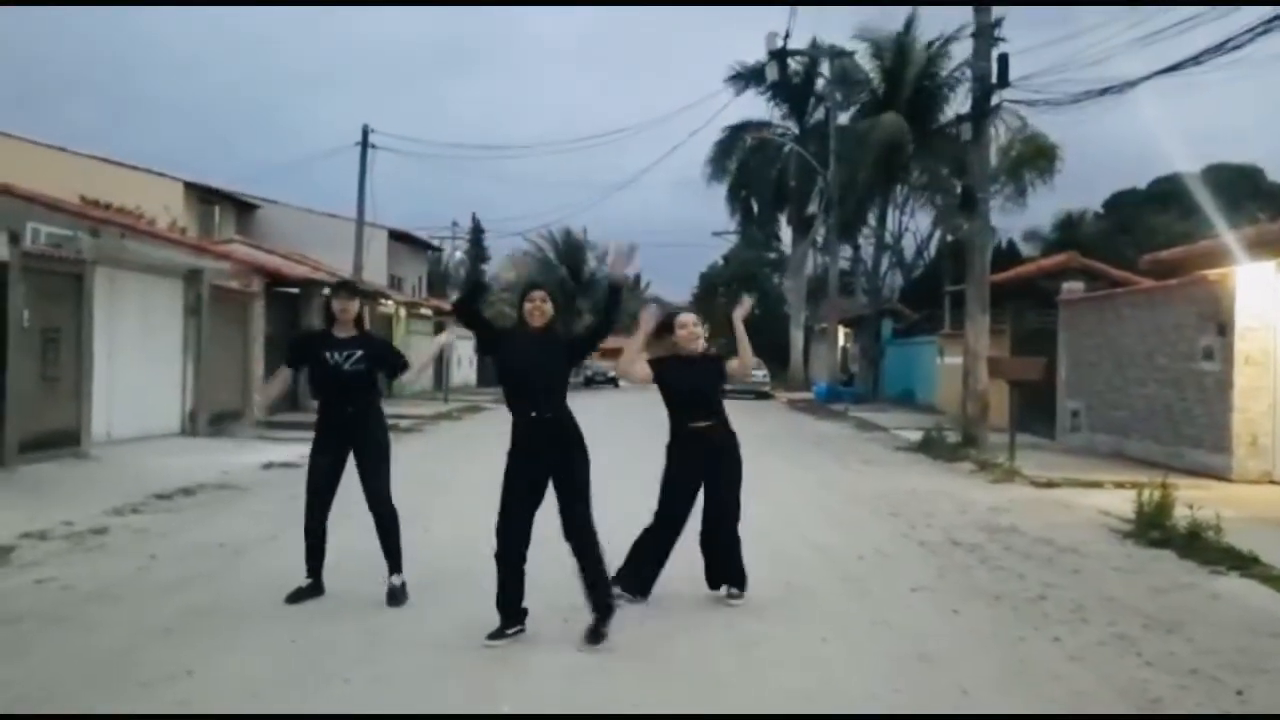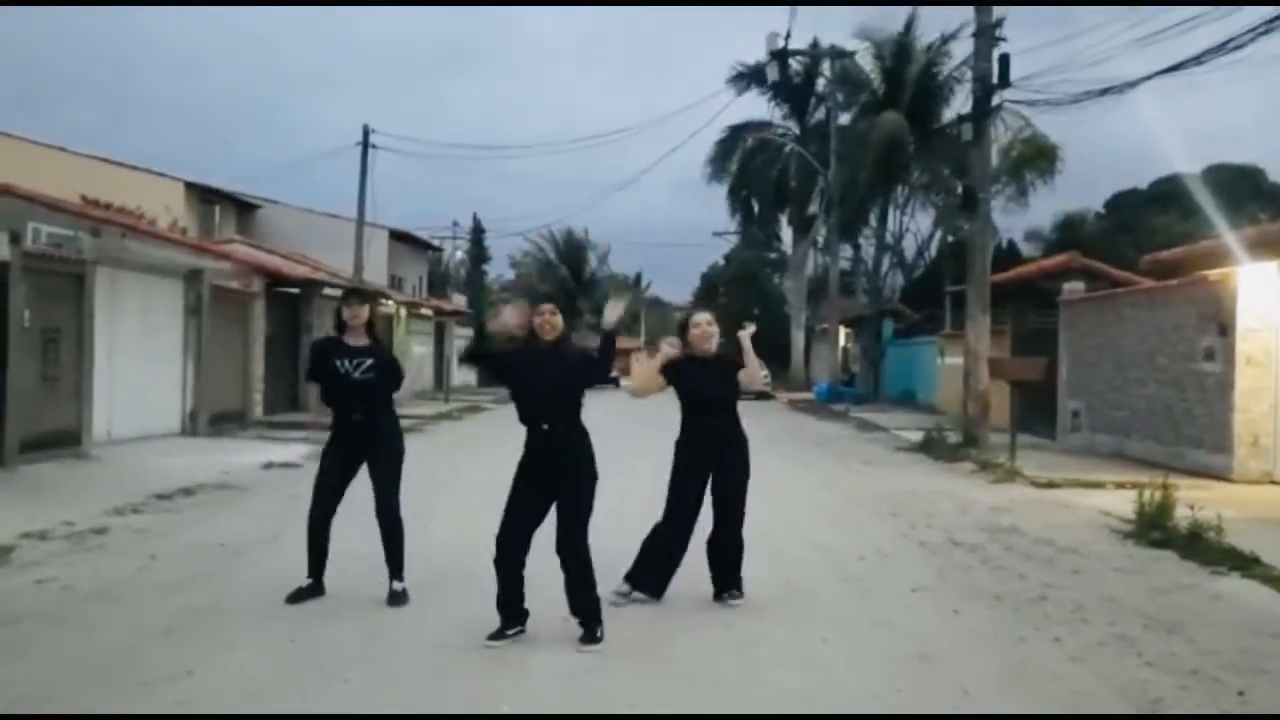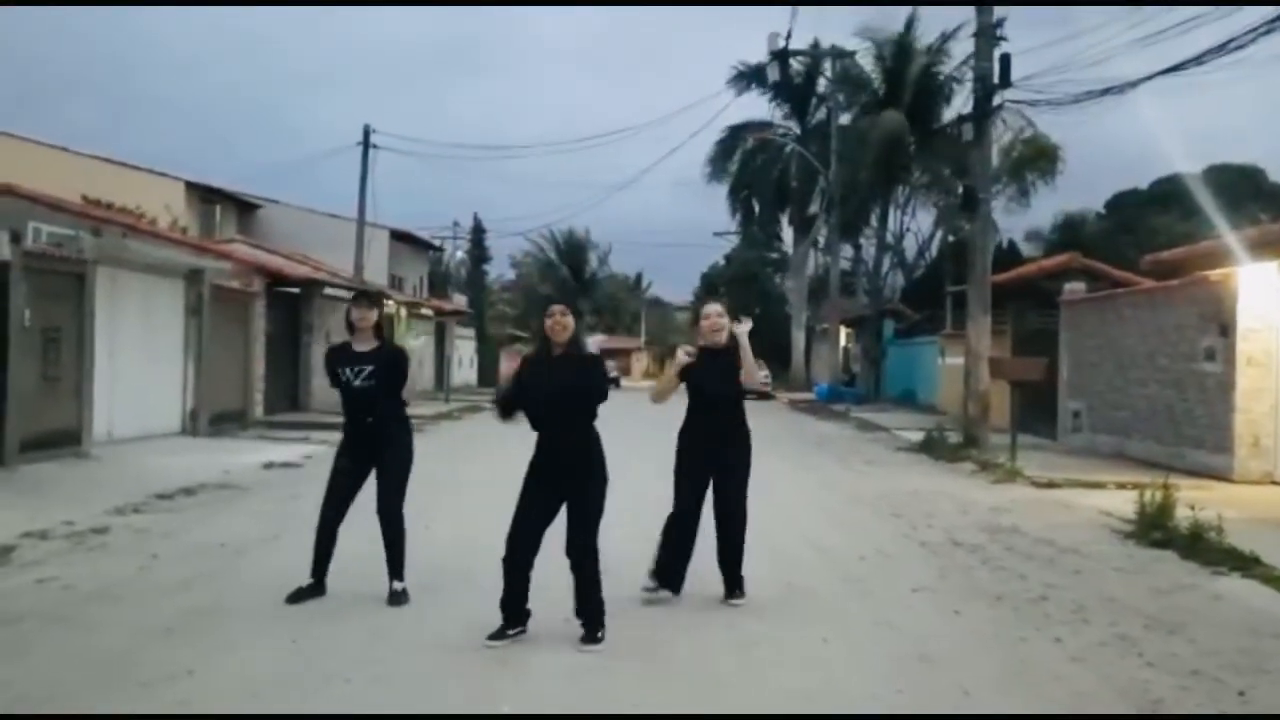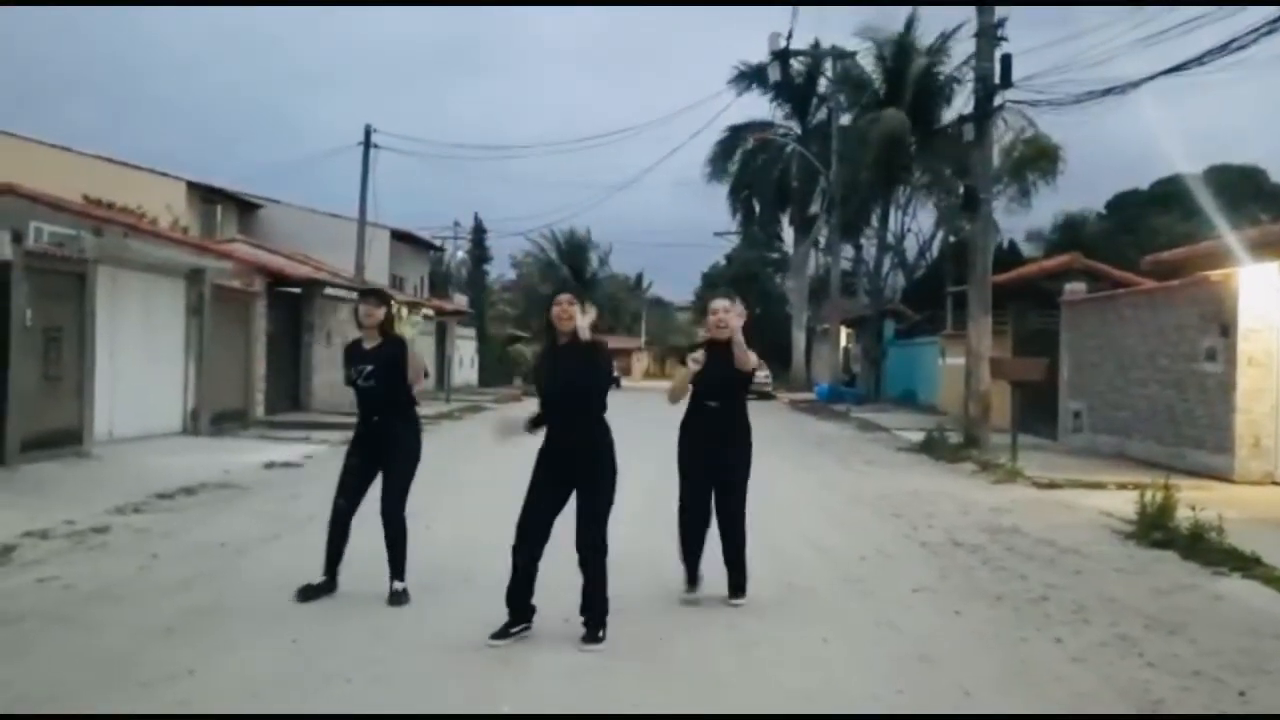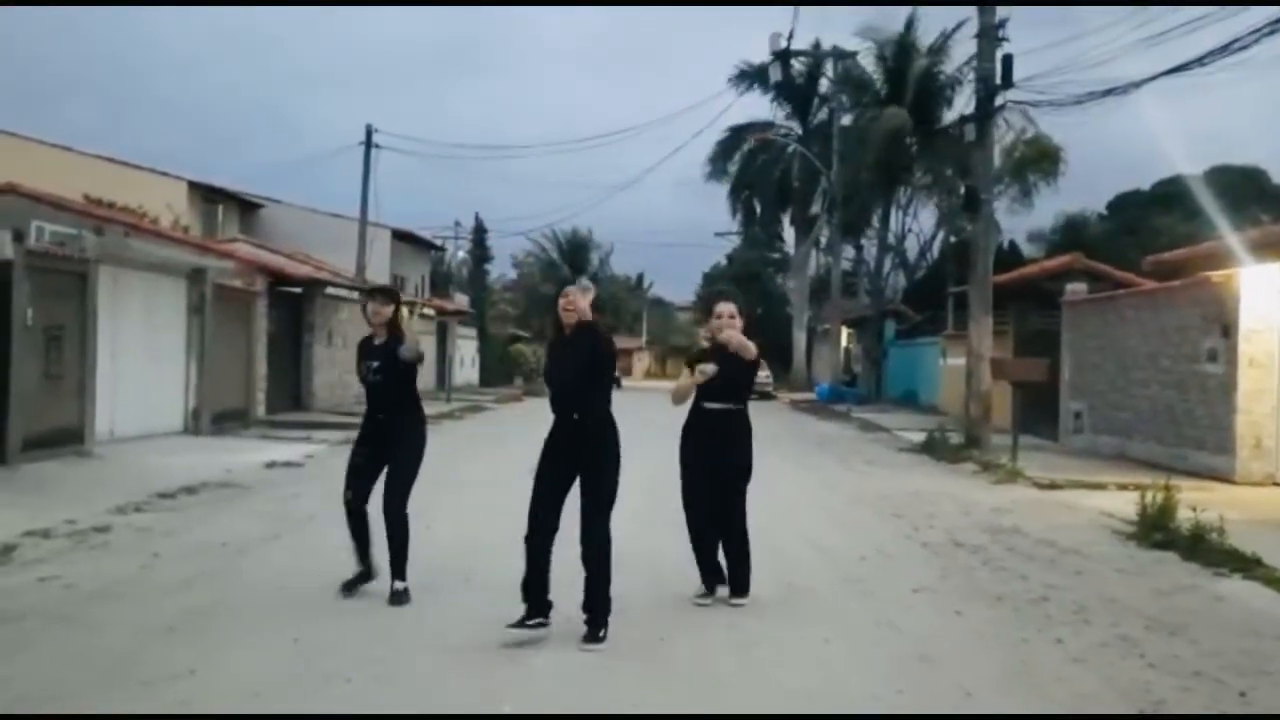
dt=0.1s
person 1, frame 1
left shoulder: (564, 344)
right shoulder: (505, 341)
left elbow: (601, 328)
right elbow: (463, 311)
left wrist: (615, 283)
right wrist: (488, 278)
left hip: (563, 439)
right hip: (525, 441)
left knee: (579, 525)
right knee: (510, 531)
left ankle: (602, 611)
right ankle: (512, 617)
person 1, frame 2
left shoulder: (577, 358)
right shoulder: (518, 356)
left elbow: (601, 371)
right elbow: (471, 356)
left wrist: (608, 330)
right wrist: (496, 330)
left hip: (573, 454)
right hip: (536, 454)
left knee: (571, 542)
right knee: (510, 539)
left ankle: (591, 621)
right ankle: (512, 618)
person 1, frame 3
left shoulder: (586, 362)
right shoulder: (531, 365)
left elbow: (599, 394)
right elbow: (507, 411)
left wrist: (595, 358)
right wrist: (508, 387)
left hip: (584, 458)
right hip: (547, 456)
left knee: (581, 544)
right knee: (520, 540)
left ankle: (593, 623)
right ankle: (514, 618)
person 1, frame 4
left shoulder: (593, 351)
right shoulder: (547, 355)
left elbow: (597, 386)
left wrist: (585, 336)
right wrist: (528, 424)
left hip: (593, 447)
right hip: (556, 446)
left knee: (591, 537)
right knee: (529, 532)
left ankle: (595, 620)
right ankle: (518, 614)
person 1, frame 5
left shoulder: (597, 340)
right shoulder: (556, 348)
left elbow: (602, 359)
left wrist: (588, 316)
left hip: (597, 439)
right hip: (561, 436)
left knee: (594, 531)
right knee: (539, 522)
left ankle: (597, 619)
right ankle: (537, 608)
person 2, frame 1
left shoulder: (374, 345)
right shoulder: (313, 341)
left elbow: (405, 375)
right elbow: (285, 375)
left wrist: (436, 346)
right wrist: (259, 405)
left hip: (369, 428)
right hip: (330, 428)
left knee: (380, 503)
right knee: (315, 507)
left ankle: (396, 577)
right ankle: (313, 579)
person 2, frame 2
left shoulder: (382, 353)
right shoulder: (323, 349)
left elbow: (397, 390)
right elbow: (322, 392)
left hip: (382, 436)
right hip: (343, 436)
left knee: (387, 509)
right knee: (320, 510)
left ankle: (397, 581)
right ankle: (315, 580)
person 2, frame 3
left shoulder: (393, 354)
right shoulder: (336, 355)
left elbow: (403, 394)
left wrist: (405, 374)
left hip: (393, 438)
right hip: (355, 438)
left knee: (389, 511)
right knee: (331, 511)
left ankle: (397, 582)
right ankle: (317, 580)
person 2, frame 4
left shoulder: (396, 345)
right shoulder: (352, 350)
left elbow: (415, 382)
left wrist: (413, 353)
left hip: (400, 433)
right hip: (366, 433)
left knee: (391, 509)
right knee: (342, 506)
left ankle: (398, 581)
right ankle: (328, 578)
person 2, frame 5
left shoulder: (400, 342)
right shoulder: (365, 346)
left elbow: (410, 353)
left wrist: (409, 338)
left hip: (406, 432)
right hip: (373, 428)
left knee: (393, 506)
right knee: (353, 499)
left ankle: (399, 581)
right ankle: (365, 567)
person 3, frame 1
left shoulder: (713, 362)
right shoulder: (663, 366)
left elbow: (745, 367)
right elbow: (626, 370)
left wrist: (738, 323)
right wrist: (643, 331)
left hip: (722, 445)
right hip: (684, 447)
left knee: (723, 519)
right knee: (667, 518)
left ankle: (733, 582)
right ankle: (628, 583)
person 3, frame 2
left shoulder: (730, 362)
right shoulder: (679, 365)
left elbow: (754, 383)
right elbow: (637, 388)
left wrist: (746, 343)
right wrist: (659, 357)
left hip: (731, 447)
right hip: (692, 446)
left knee: (729, 518)
right knee: (678, 516)
left ankle: (729, 584)
right ankle: (639, 583)
person 3, frame 3
left shoulder: (738, 354)
right shoulder: (691, 358)
left elbow: (750, 381)
right elbow: (657, 396)
left wrist: (743, 338)
right wrist: (676, 365)
left hip: (734, 440)
right hip: (695, 439)
left knee: (731, 513)
right knee: (685, 509)
left ankle: (733, 583)
right ankle: (665, 578)
person 3, frame 4
left shoulder: (744, 351)
right shoulder: (698, 351)
left elbow: (746, 364)
right elbow: (673, 396)
left wrist: (737, 331)
right wrist: (687, 369)
left hip: (733, 431)
right hip: (696, 429)
left knee: (731, 509)
right knee: (693, 506)
left ankle: (737, 584)
right ankle: (692, 576)
person 3, frame 5
left shoulder: (747, 351)
right shoulder: (700, 355)
left elbow: (746, 349)
right elbow: (677, 398)
left wrist: (736, 338)
right wrist: (695, 378)
left hip: (734, 433)
right hip: (698, 432)
left knee: (732, 510)
right knee: (699, 510)
left ankle: (739, 584)
right ankle: (710, 579)
